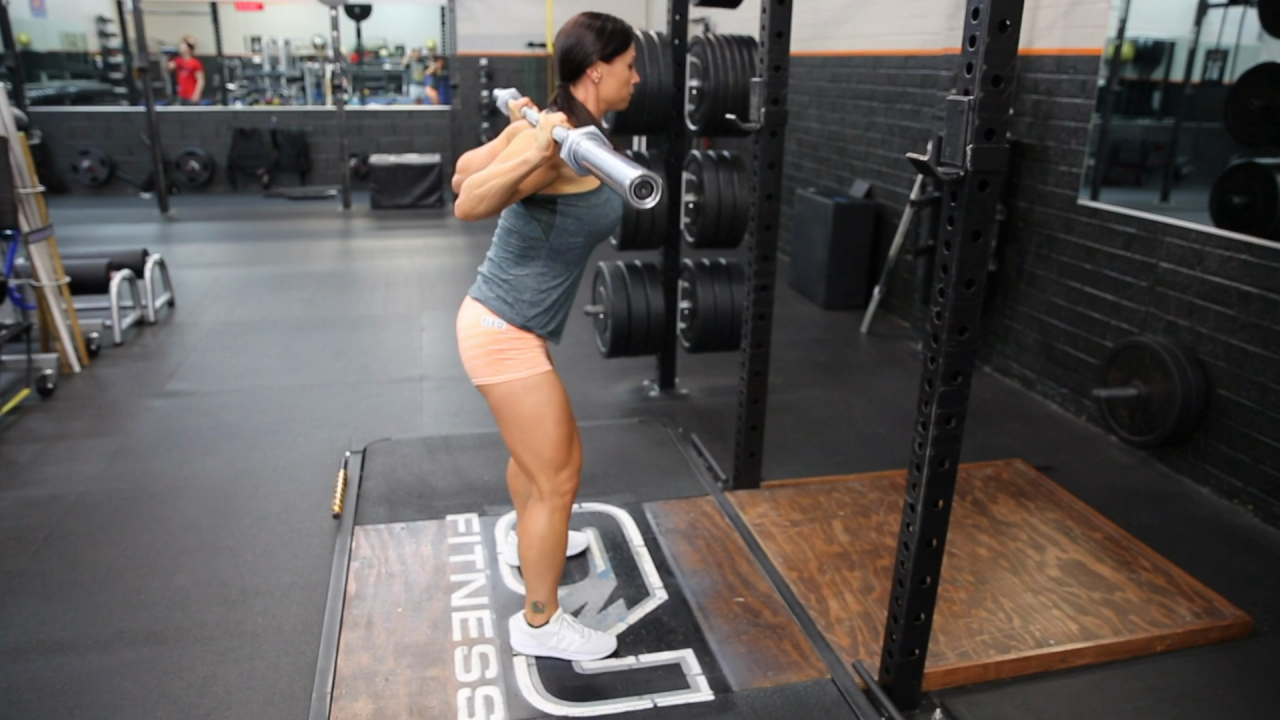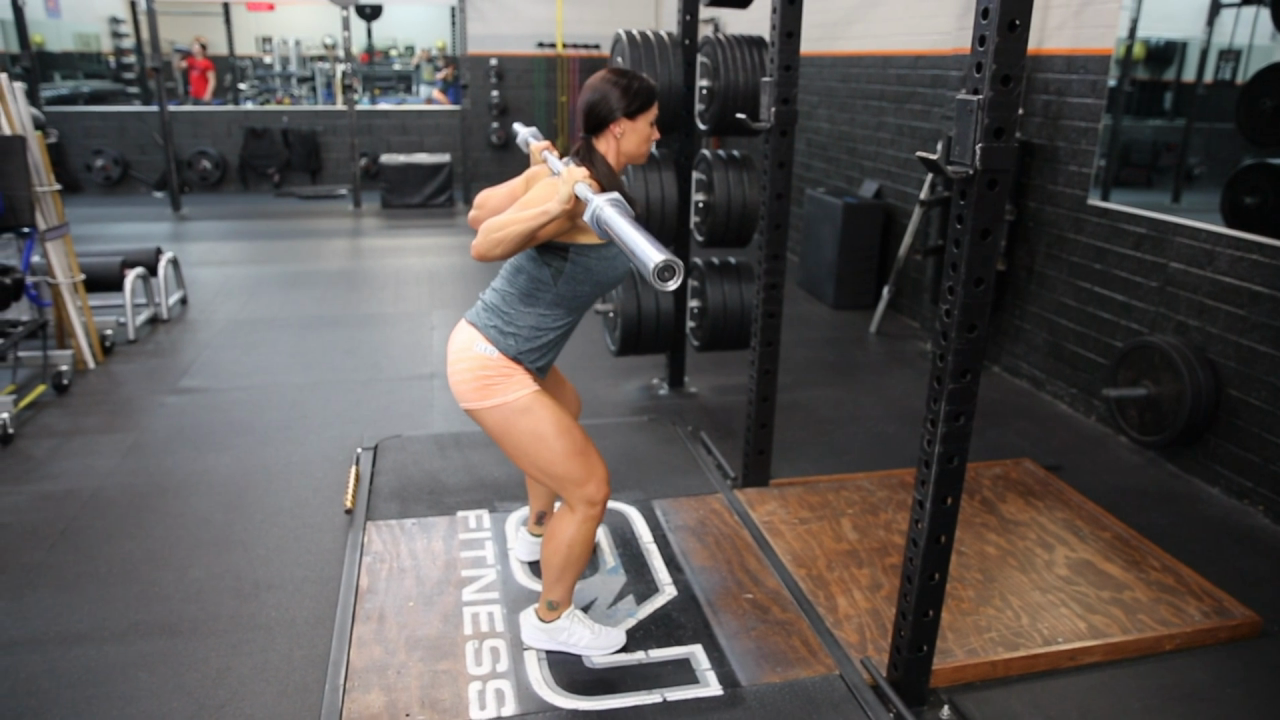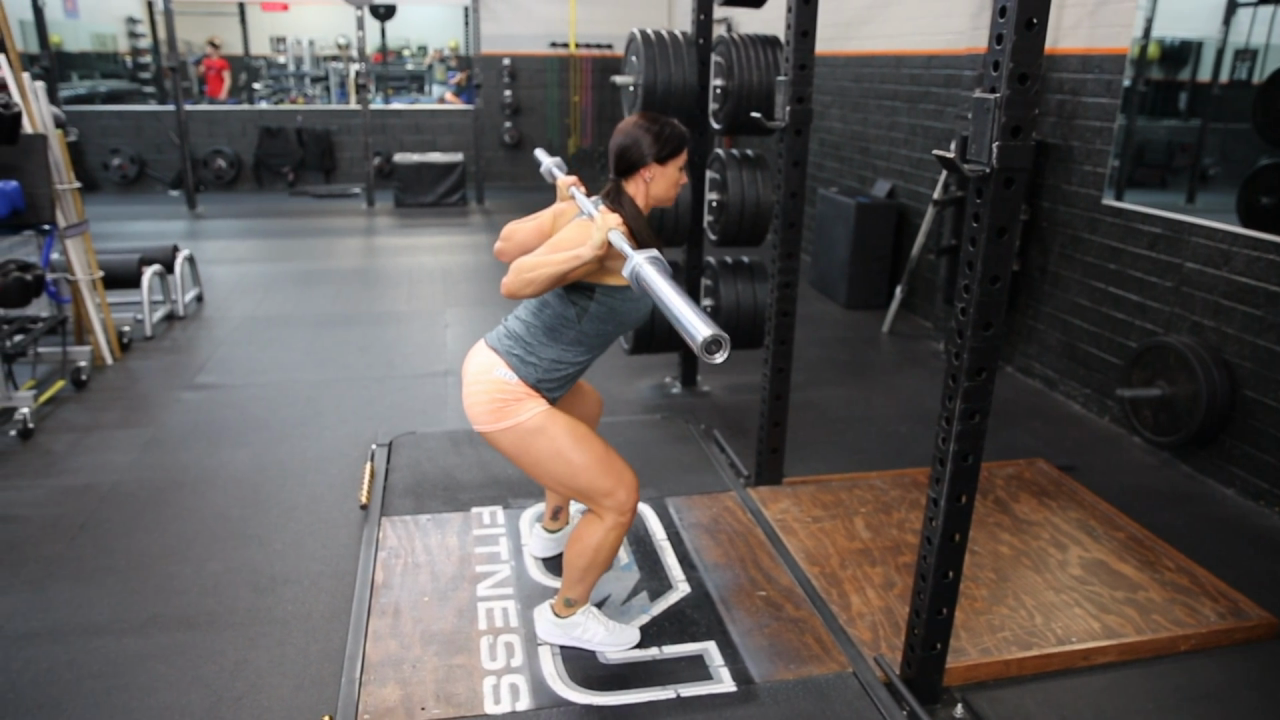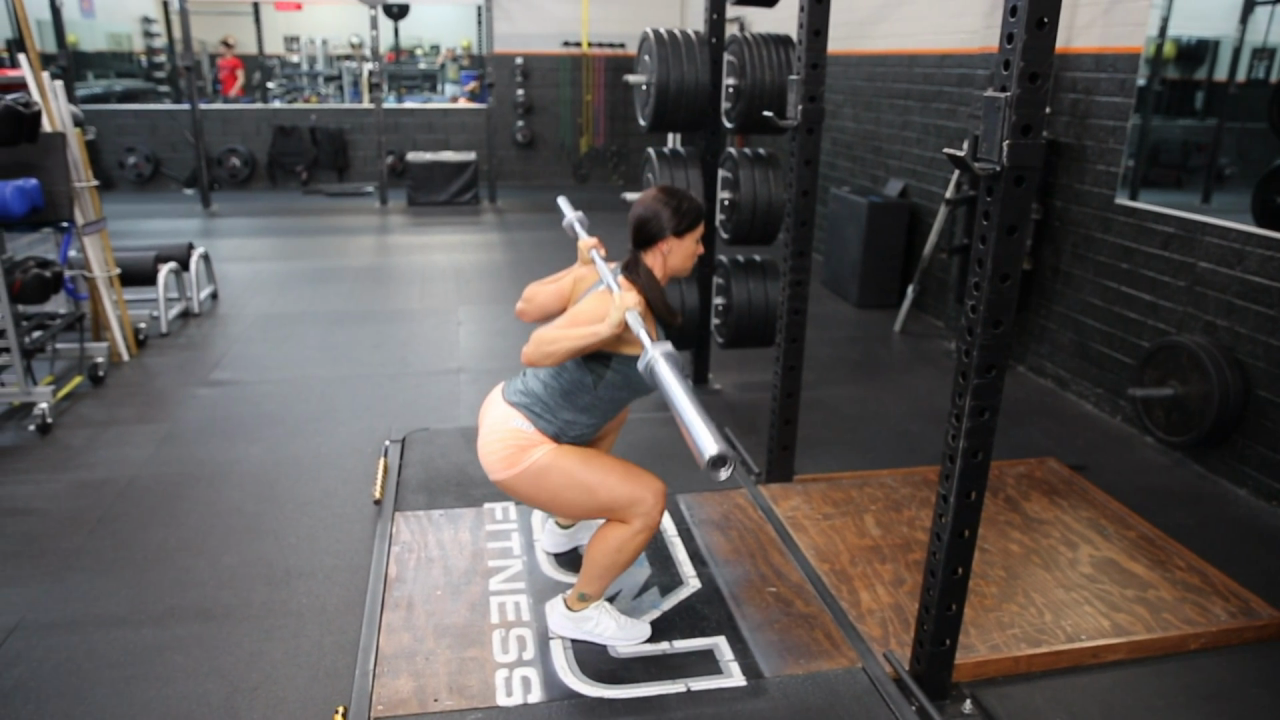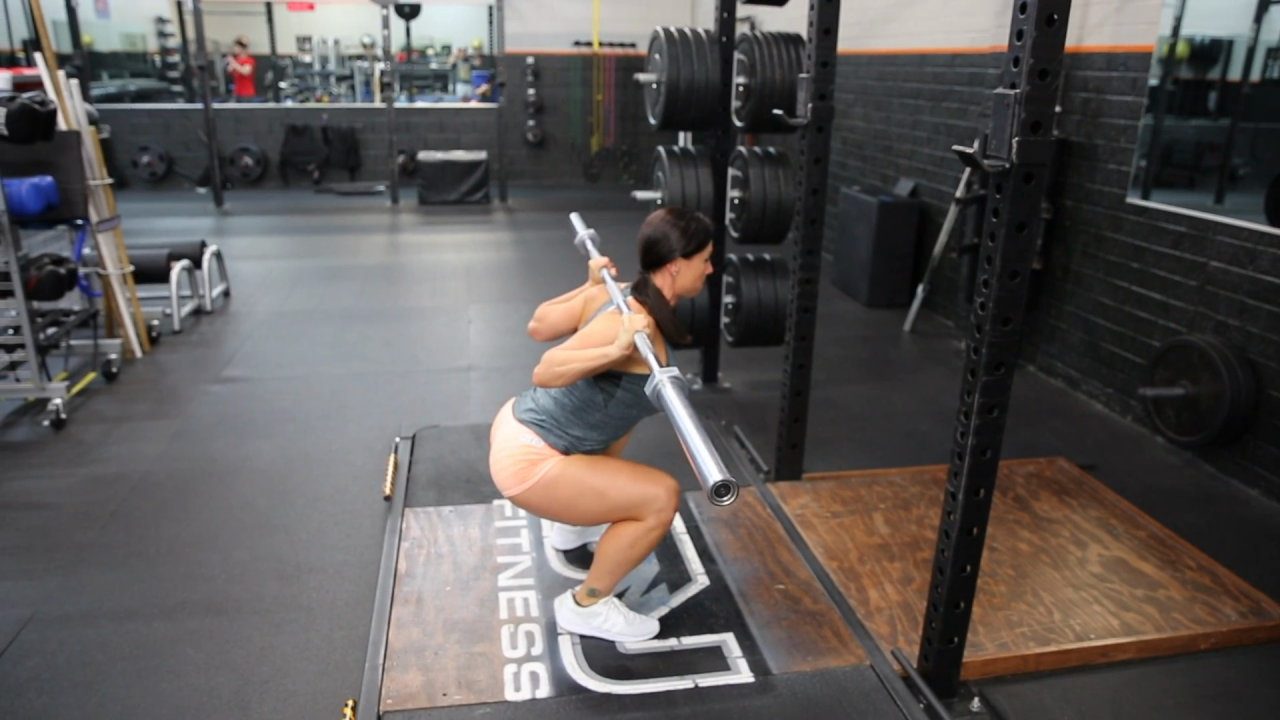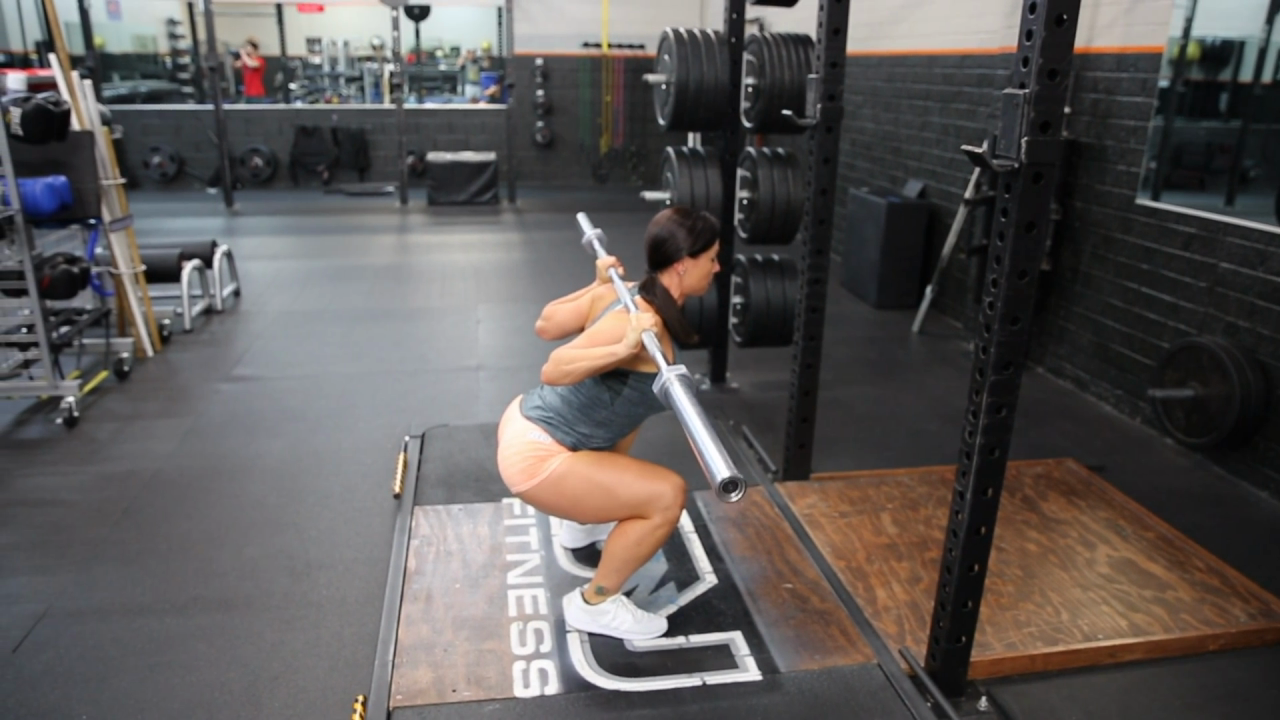
dt=0.7s
person 1, frame 1
left shoulder: (547, 126)
right shoulder: (563, 145)
left elbow: (462, 175)
right elbow: (469, 205)
left wrist: (520, 131)
right wrist: (534, 154)
left hip: (501, 320)
right hip: (507, 335)
left knee: (537, 444)
right knee: (558, 481)
left ankle: (526, 538)
right ankle: (539, 624)
person 1, frame 2
left shoulder: (561, 174)
right shoulder: (581, 195)
left elbow: (478, 214)
right elbow: (484, 245)
left wrist: (537, 173)
right wrist: (553, 208)
left hip: (495, 347)
right hip: (493, 367)
left knee: (565, 413)
right knee: (589, 490)
left ankle: (537, 532)
right ankle: (551, 619)
person 1, frame 3
left shoulder: (587, 210)
right shoulder: (604, 230)
left elbow: (505, 246)
right elbow: (514, 282)
left wrist: (561, 204)
right wrist: (587, 252)
left hip: (500, 366)
right hip: (504, 392)
left knee: (587, 411)
right knee: (618, 496)
left ankle: (554, 527)
right ankle: (565, 616)
person 1, frame 4
left shoulder: (604, 275)
right shoulder: (619, 301)
left elbow: (526, 306)
right elbow: (534, 352)
left wrist: (580, 265)
right wrist: (606, 329)
left hip: (511, 411)
right hip: (516, 444)
left knee: (611, 414)
right knee: (646, 500)
left ankle: (566, 524)
right ankle: (578, 610)
person 1, frame 5
left shoulder: (615, 295)
right shoulder: (631, 322)
left elbow: (538, 325)
right elbow: (545, 371)
left wrist: (590, 284)
right wrist: (617, 350)
left hip: (521, 426)
right hip: (527, 460)
left knee: (620, 413)
right knee: (660, 498)
left ankle: (575, 523)
right ankle: (585, 605)
person 1, frame 6
left shoulder: (621, 294)
right shoulder: (639, 322)
left elbow: (545, 324)
right elbow: (553, 370)
left wrist: (597, 284)
right wrist: (624, 349)
left hip: (529, 423)
right hip: (536, 456)
left knee: (627, 411)
right knee: (666, 496)
left ankle: (584, 521)
right ankle: (594, 603)
